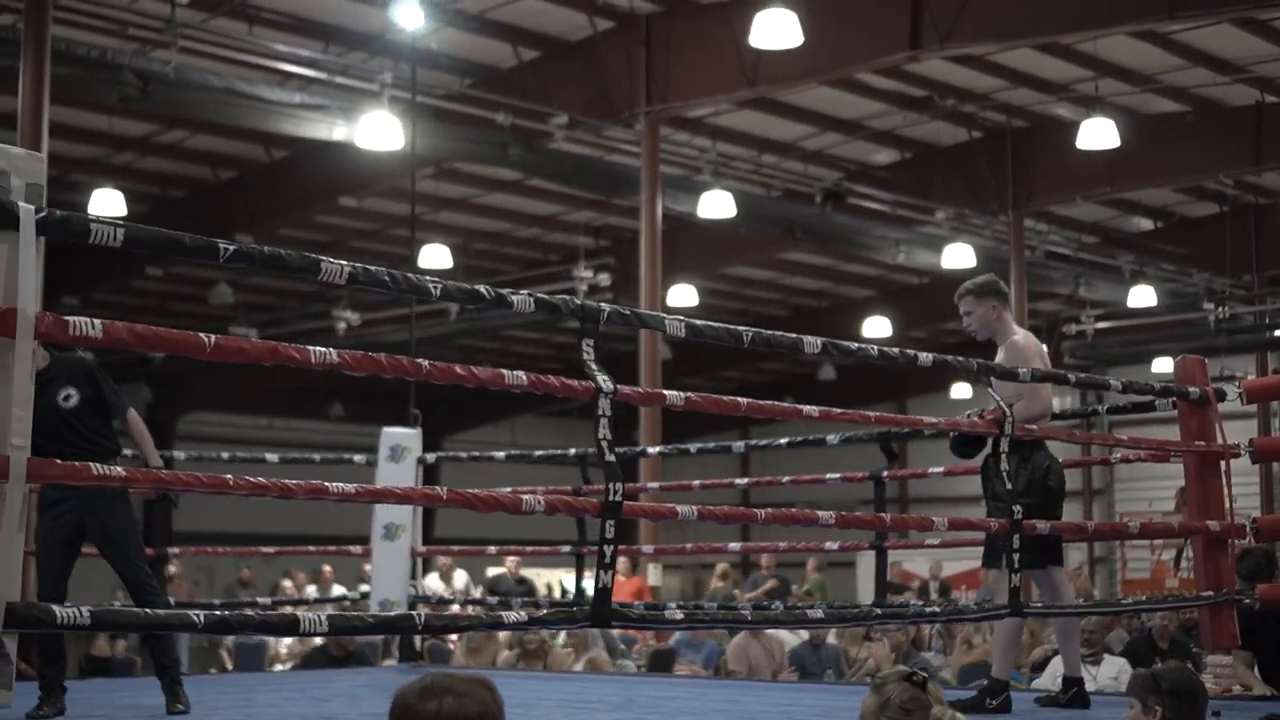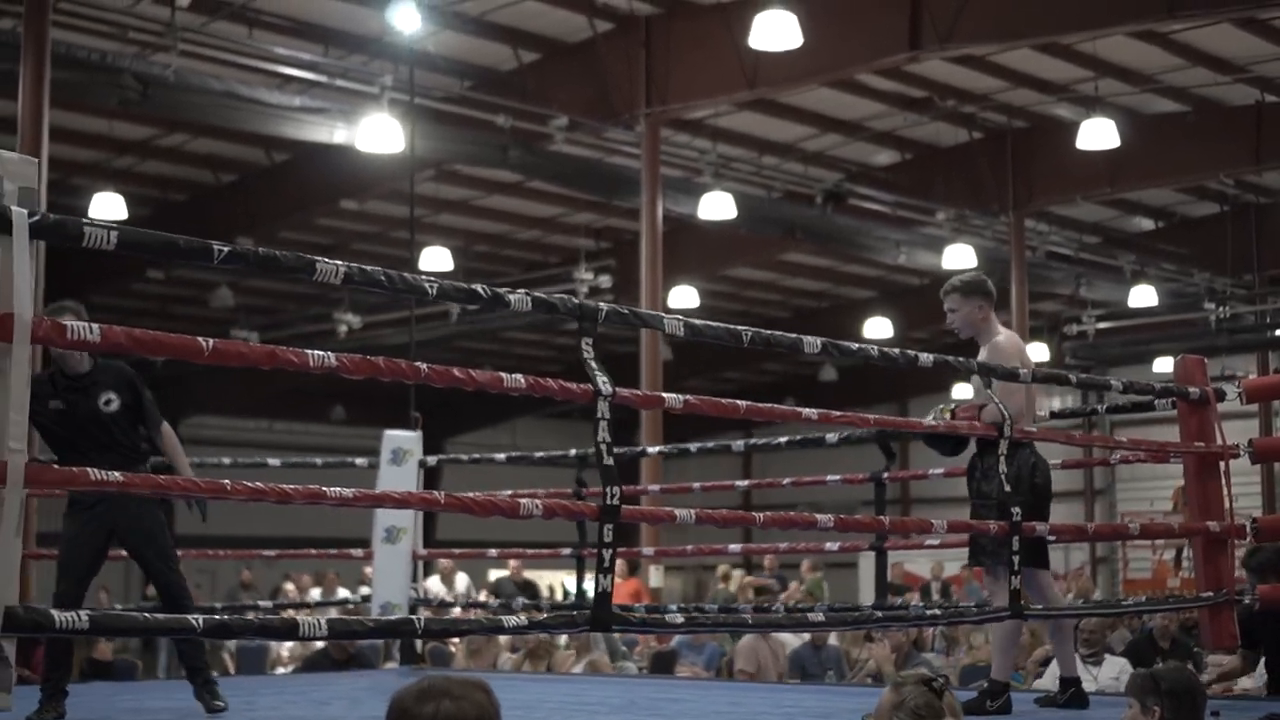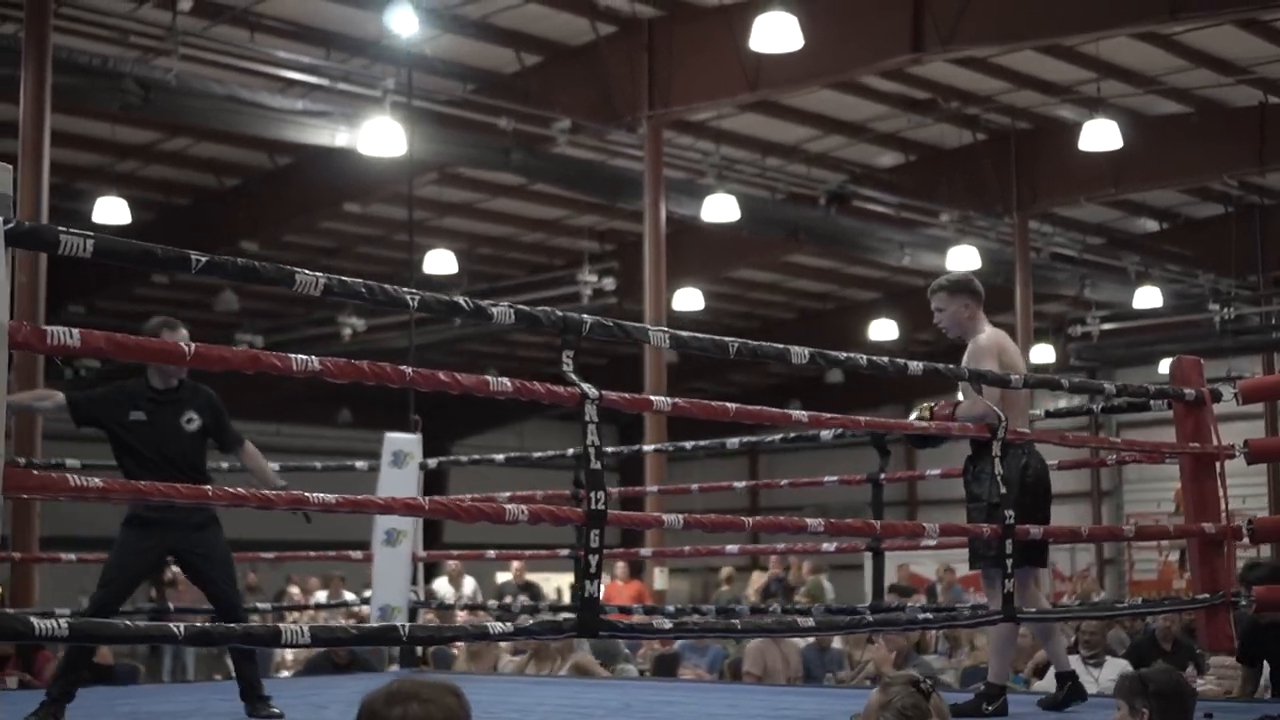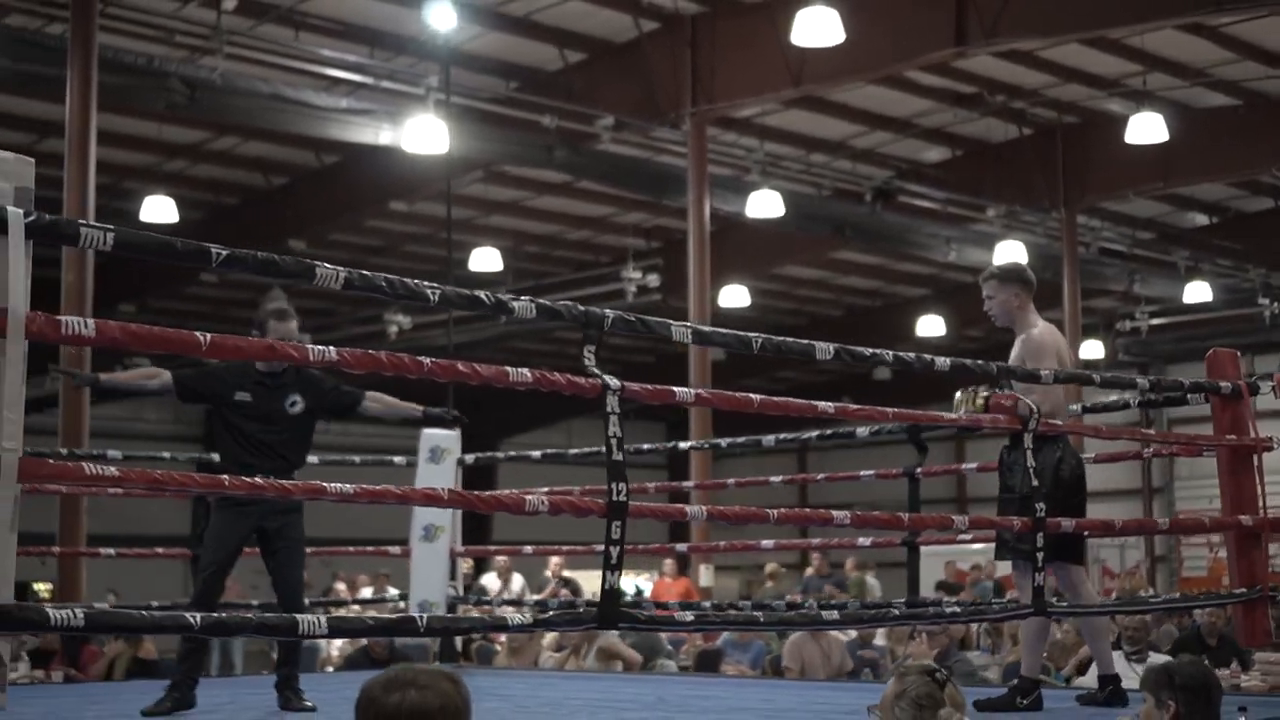
dt=0.3s
person 1, frame 1
left shoulder: (1019, 345)
right shoulder: (1011, 349)
left elbow: (1040, 405)
left wrist: (989, 421)
right wrist: (987, 424)
left hip: (1023, 468)
right hip: (1024, 468)
left knee: (1002, 578)
right knee: (1050, 578)
left ankle: (996, 689)
right ankle: (1073, 684)
person 1, frame 2
left shoulder: (999, 346)
right shoulder: (1002, 348)
left elbow: (1011, 410)
left wrist: (961, 417)
right wrist: (965, 413)
left hip: (1008, 467)
right hip: (1020, 467)
left knee: (1001, 578)
right knee: (1035, 578)
left ankle: (997, 691)
right ankle: (1070, 684)
person 1, frame 3
left shoulder: (983, 344)
right shoulder: (998, 343)
left elbow: (986, 408)
left wrist: (938, 414)
right wrist: (948, 413)
left hip: (1002, 467)
right hip: (1020, 464)
left knee: (999, 580)
right knee: (1021, 581)
right ankle: (1066, 677)
person 1, frame 4
left shoulder: (1034, 339)
right shoulder: (1042, 339)
left elbow: (1048, 406)
left wrist: (990, 405)
right wrist: (993, 401)
left hip: (1036, 461)
right hip: (1054, 460)
left knee: (1029, 574)
right knee: (1072, 574)
left ankle: (1027, 688)
right ankle: (1109, 682)
person 2, frame 1
left shoulder: (79, 369)
left elbow: (127, 416)
left wrist: (157, 466)
left hip: (104, 488)
right hip: (56, 496)
left knee: (141, 584)
right knee: (48, 596)
left ankle: (172, 683)
person 2, frame 2
left shoulder: (120, 377)
right shoulder: (39, 390)
left elbow: (160, 430)
left wrist: (188, 479)
left hip: (137, 496)
right hip: (86, 503)
left knee: (173, 588)
right knee: (66, 599)
left ankle: (204, 683)
person 2, frame 3
left shoulder: (202, 399)
right shoulder: (120, 399)
left elbow: (239, 447)
right elbow: (53, 400)
left wrist: (278, 488)
left hip: (195, 519)
right hip: (146, 520)
left knee: (231, 605)
right knee: (101, 608)
person 2, frame 4
left shoulder: (310, 383)
right shoulder: (227, 377)
left elbow: (365, 401)
right elbow: (161, 379)
left wrist: (425, 413)
right wrist: (98, 380)
left hip: (283, 500)
right hip: (233, 496)
left knee: (291, 596)
right knee: (205, 589)
